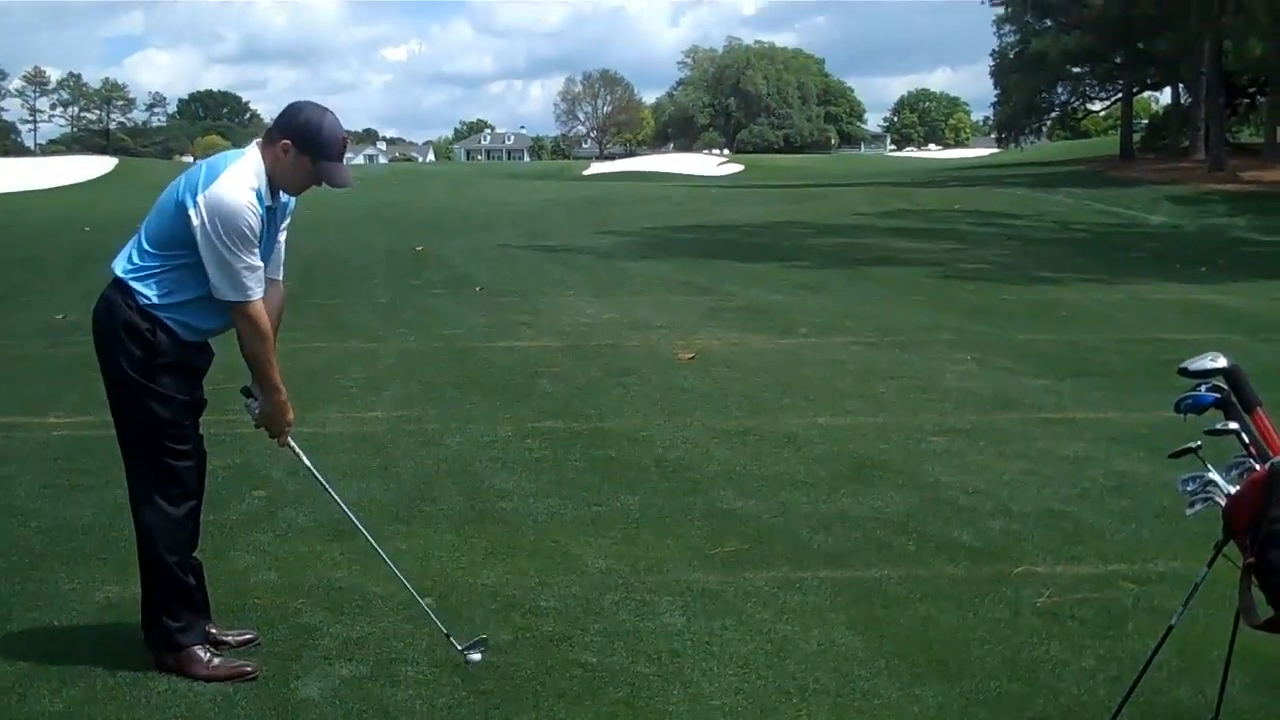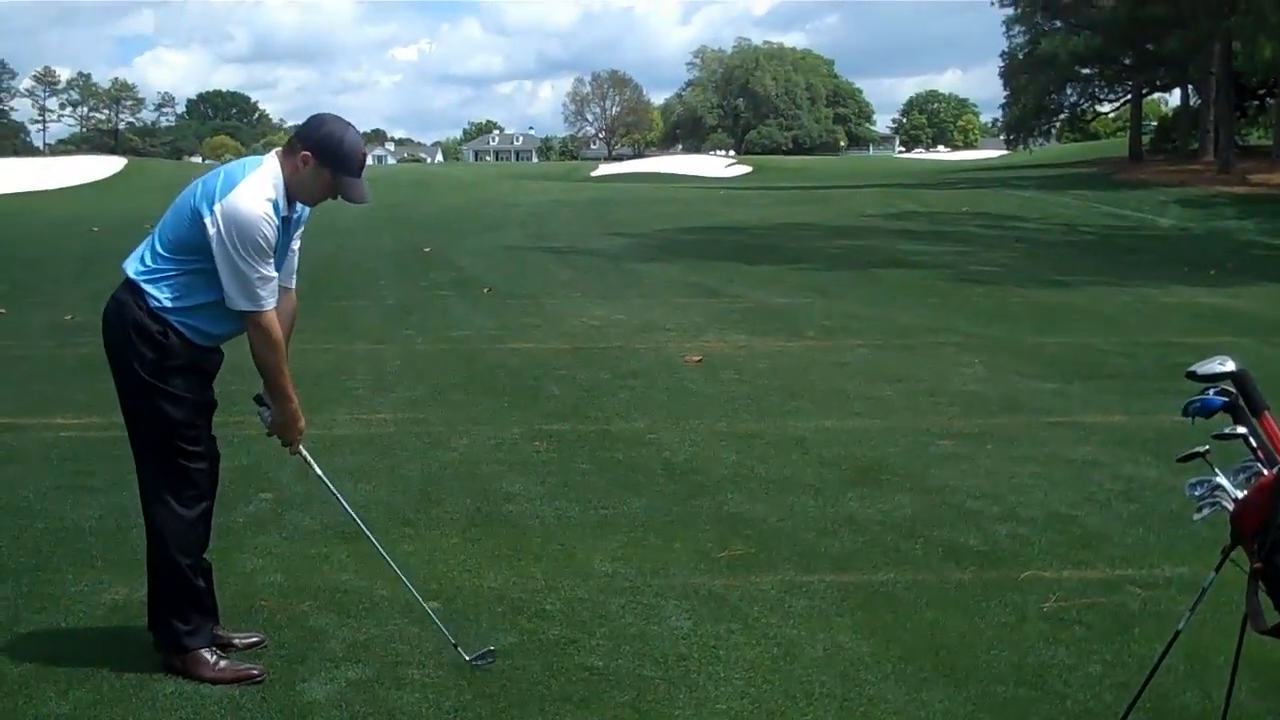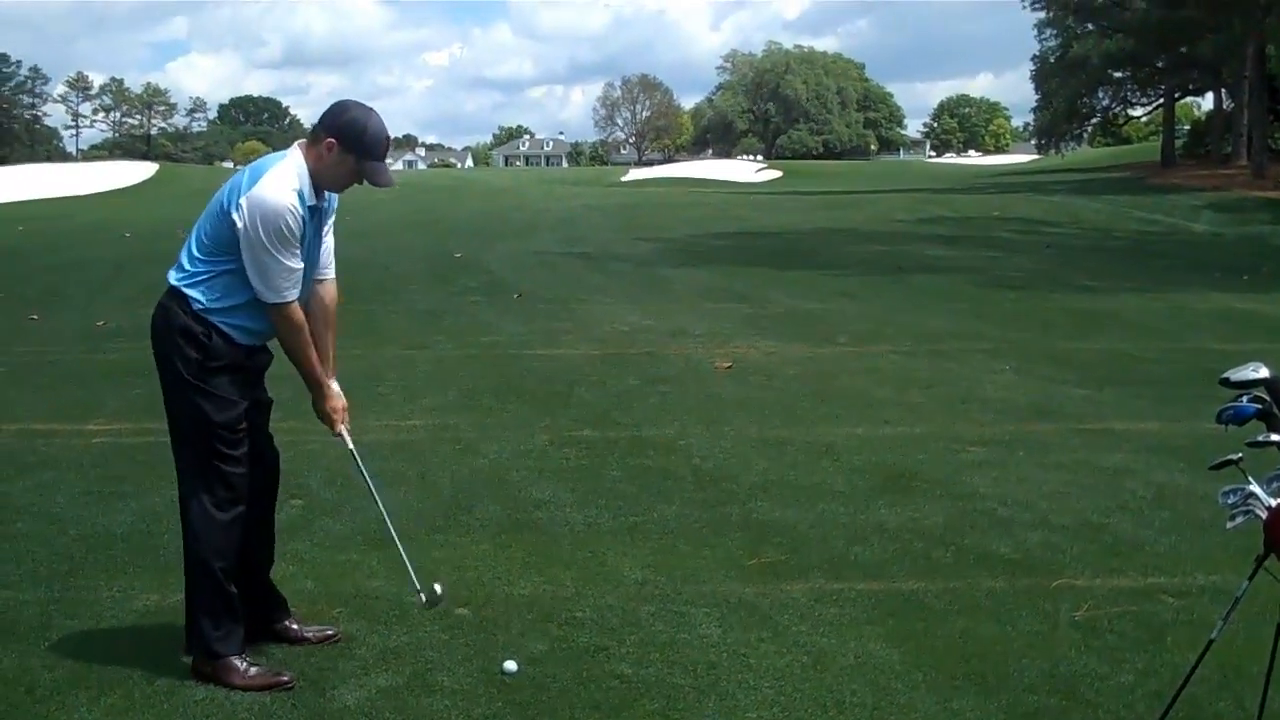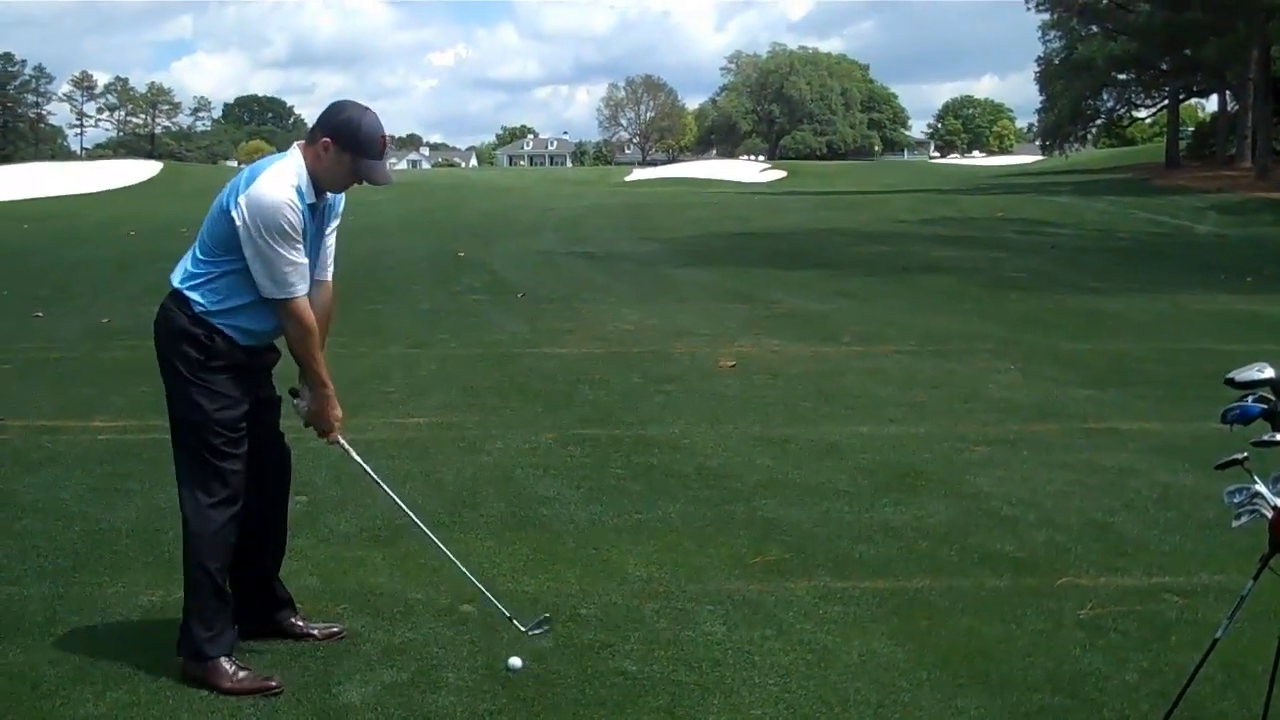
dt=0.5s
person 1, frame 1
left shoulder: (275, 193)
right shoulder: (230, 196)
left elbow: (270, 288)
right elbow: (247, 310)
left wrist: (267, 386)
right wrist: (275, 395)
left hip: (175, 332)
right hip: (138, 331)
left knee: (184, 477)
right knee: (166, 482)
left ankle: (188, 618)
right ankle: (176, 638)
person 1, frame 2
left shoulder: (288, 200)
right shoulder: (248, 206)
left elbow: (282, 296)
right elbow: (259, 321)
left wrist: (278, 395)
right wrist: (286, 404)
left hip: (182, 334)
right hip: (149, 332)
left knee: (197, 476)
right knee: (180, 481)
left ankle: (193, 618)
right ankle: (183, 640)
person 1, frame 3
left shoulder: (320, 193)
right shoulder: (273, 198)
left elbow: (320, 284)
right elbow: (284, 308)
left wrist: (330, 376)
right wrist: (319, 387)
left hip: (237, 341)
right hip: (197, 338)
left knee: (257, 478)
right knee: (218, 488)
left ankle: (260, 612)
right ankle: (215, 648)
person 1, frame 4
left shoulder: (325, 195)
right shoulder: (271, 196)
left elbow: (319, 289)
right elbow: (293, 308)
left wrist: (317, 384)
right wrist: (322, 392)
left hip: (245, 342)
right hip: (200, 339)
left knee: (268, 474)
right knee: (218, 486)
left ankle: (263, 608)
right ankle: (206, 650)
